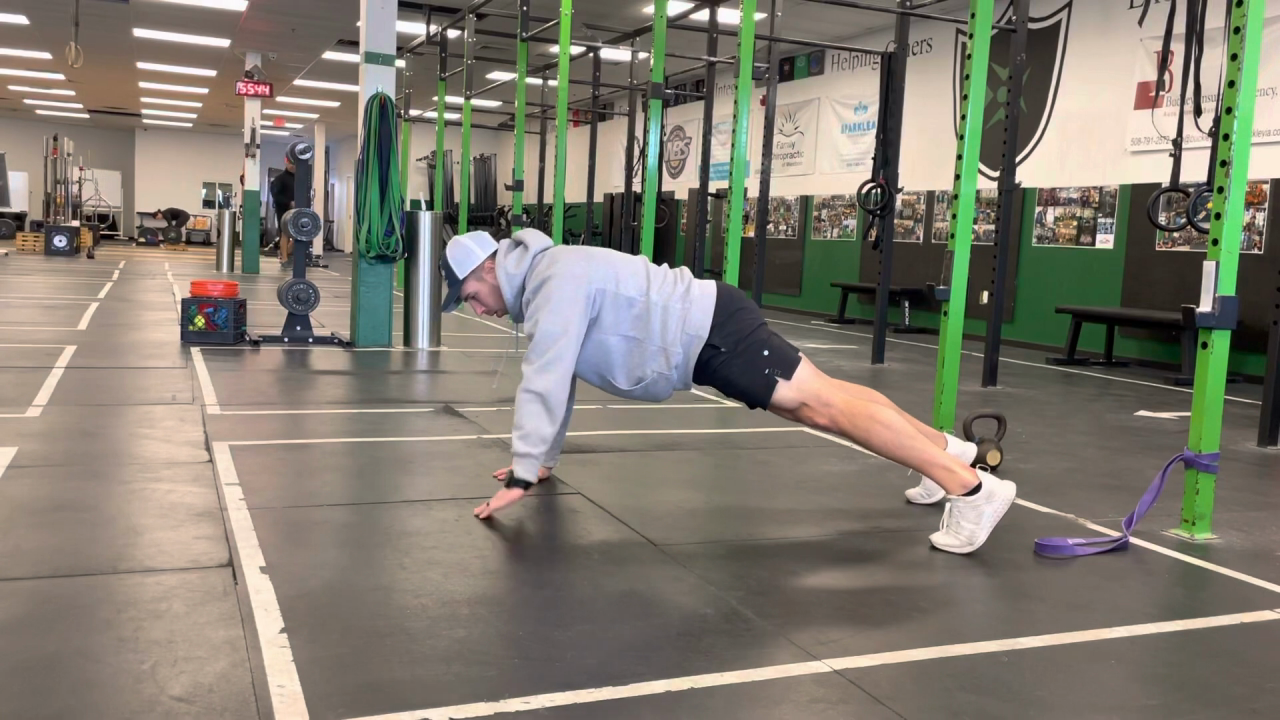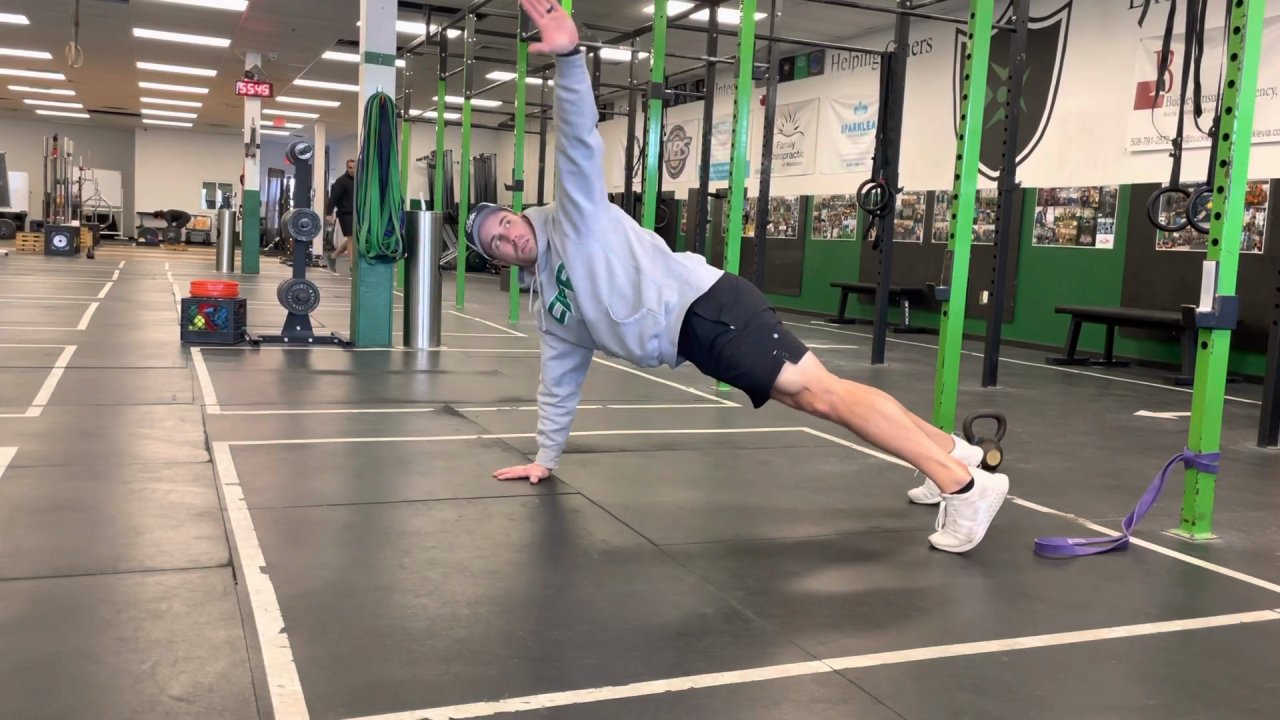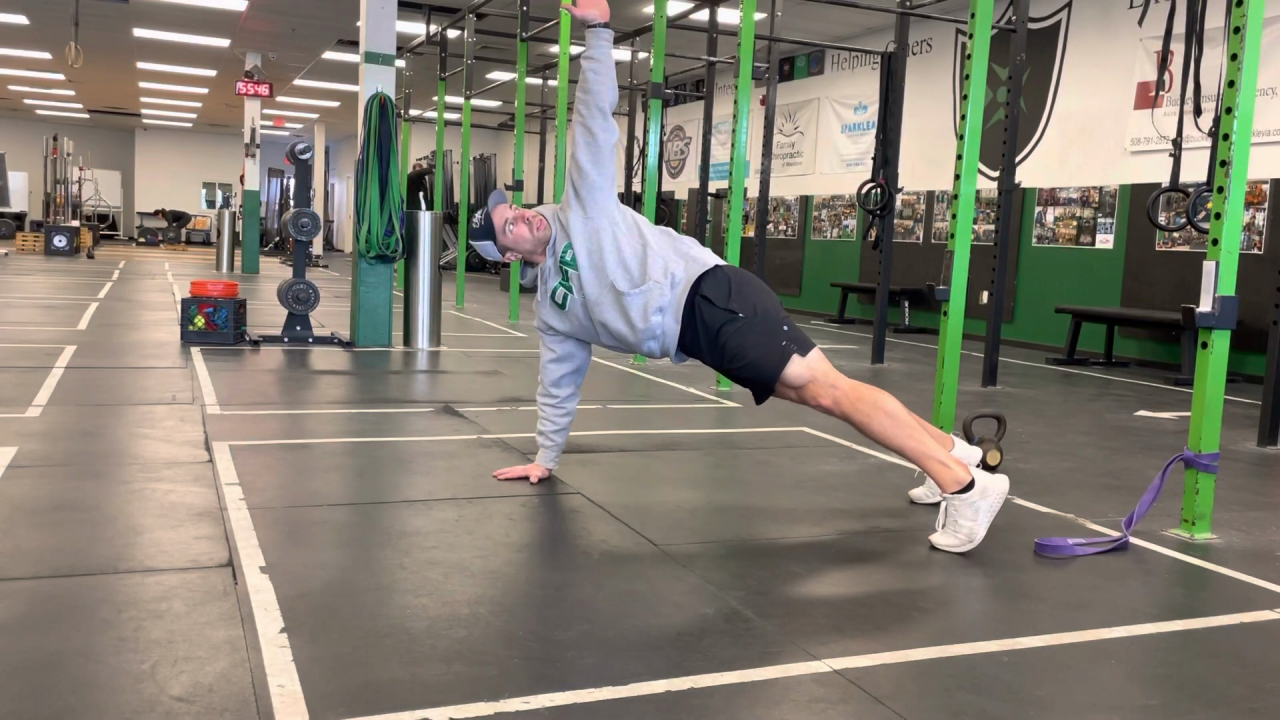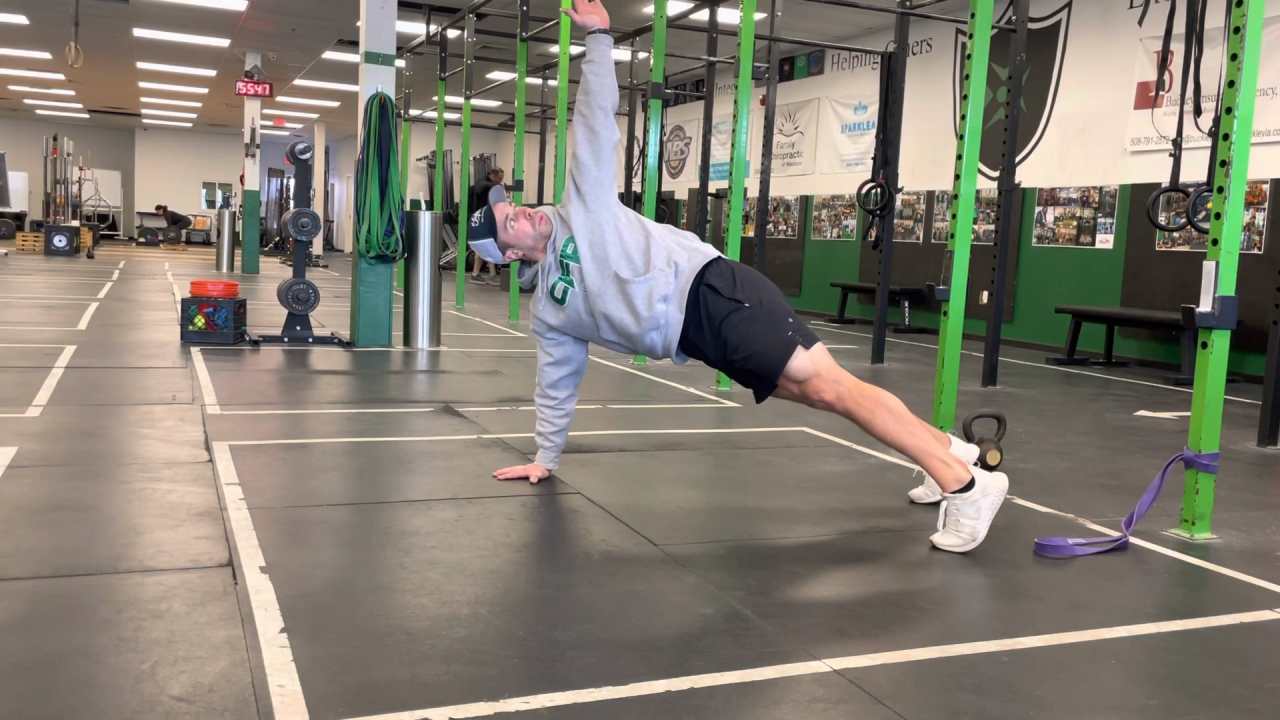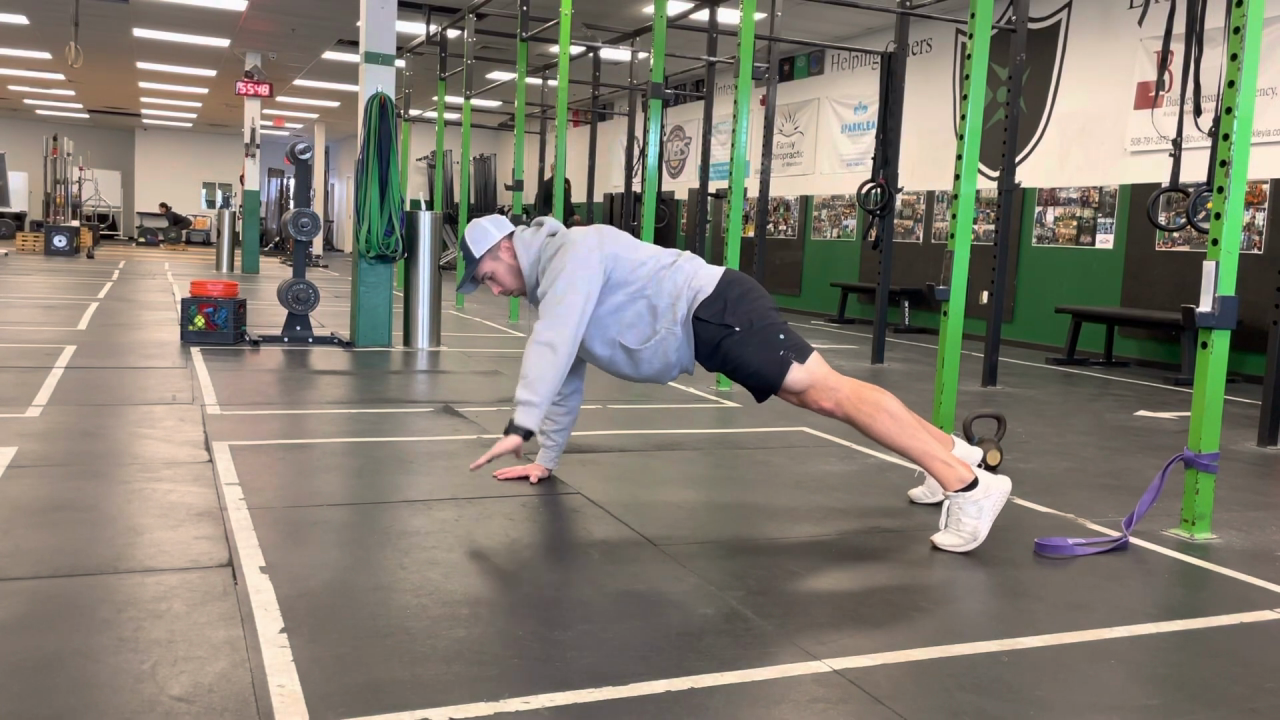
dt=1s
person 1, frame 1
left shoulder: (554, 280)
right shoulder: (541, 284)
left elbow: (544, 381)
right elbow: (557, 378)
left wrist: (522, 478)
right wrist: (542, 458)
left hip: (711, 329)
right hip: (703, 335)
left knee: (820, 403)
right knee: (821, 393)
left ankle: (969, 486)
right ankle: (945, 447)
person 1, frame 2
left shoulder: (571, 220)
right shoulder: (550, 303)
left elbow: (579, 140)
right elbow: (560, 381)
left wrist: (568, 58)
right wrist: (545, 457)
left hip: (707, 308)
right hip: (696, 338)
left knee: (820, 392)
right knee: (814, 400)
left ankle: (963, 482)
right ankle: (951, 453)
person 1, frame 3
left shoulder: (582, 207)
right shoulder: (551, 306)
left elbow: (594, 116)
right elbow: (559, 381)
right wrist: (545, 457)
left hip: (709, 295)
right hip: (693, 335)
left knee: (825, 387)
right knee: (814, 395)
left ankle: (962, 480)
right ankle: (948, 451)
person 1, frame 4
left shoulder: (582, 206)
right shoulder: (547, 309)
left elbow: (595, 119)
right elbow: (557, 383)
right wrist: (545, 457)
left hip: (712, 289)
right hip: (697, 335)
left knee: (828, 385)
right knee: (811, 395)
left ankle: (964, 482)
right ankle: (946, 452)
person 1, frame 5
left shoulder: (572, 253)
right shoulder: (548, 293)
left elbow: (552, 347)
right elbow: (563, 376)
left wrist: (521, 426)
right wrist: (546, 456)
left hip: (714, 307)
right hip: (700, 332)
left knee: (827, 391)
right knee: (816, 396)
left ankle: (969, 484)
right ankle: (950, 449)
